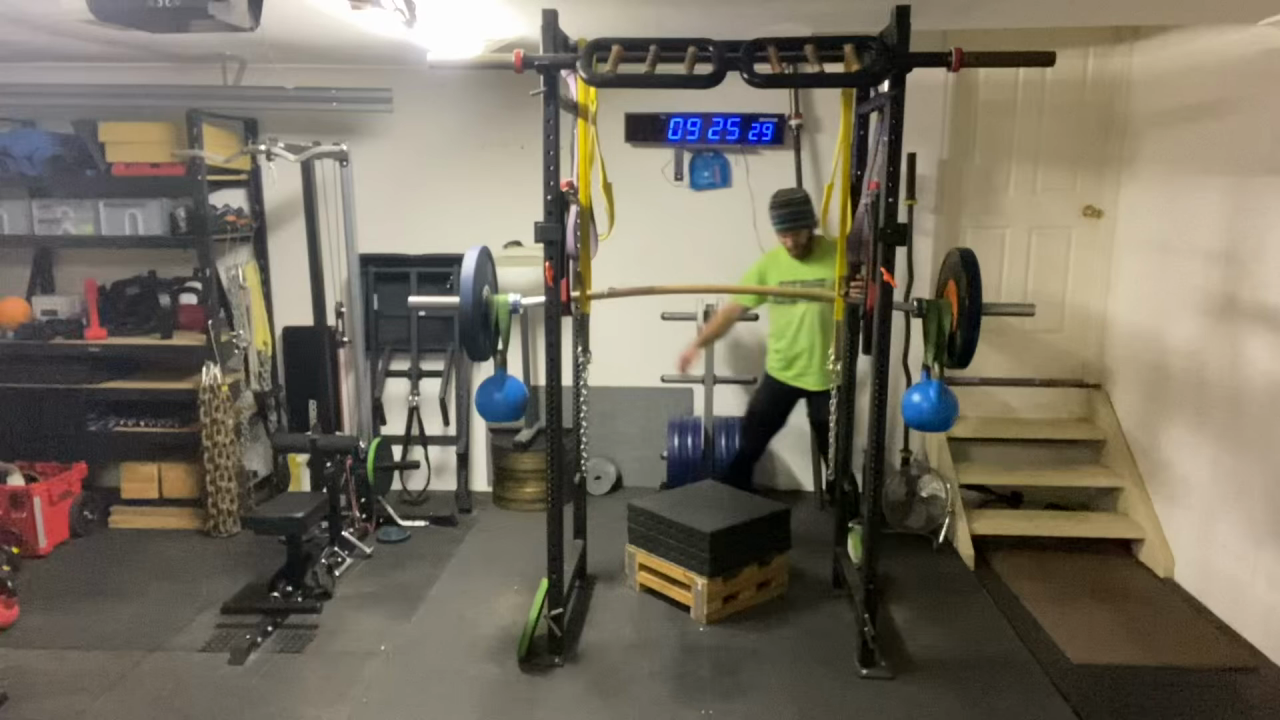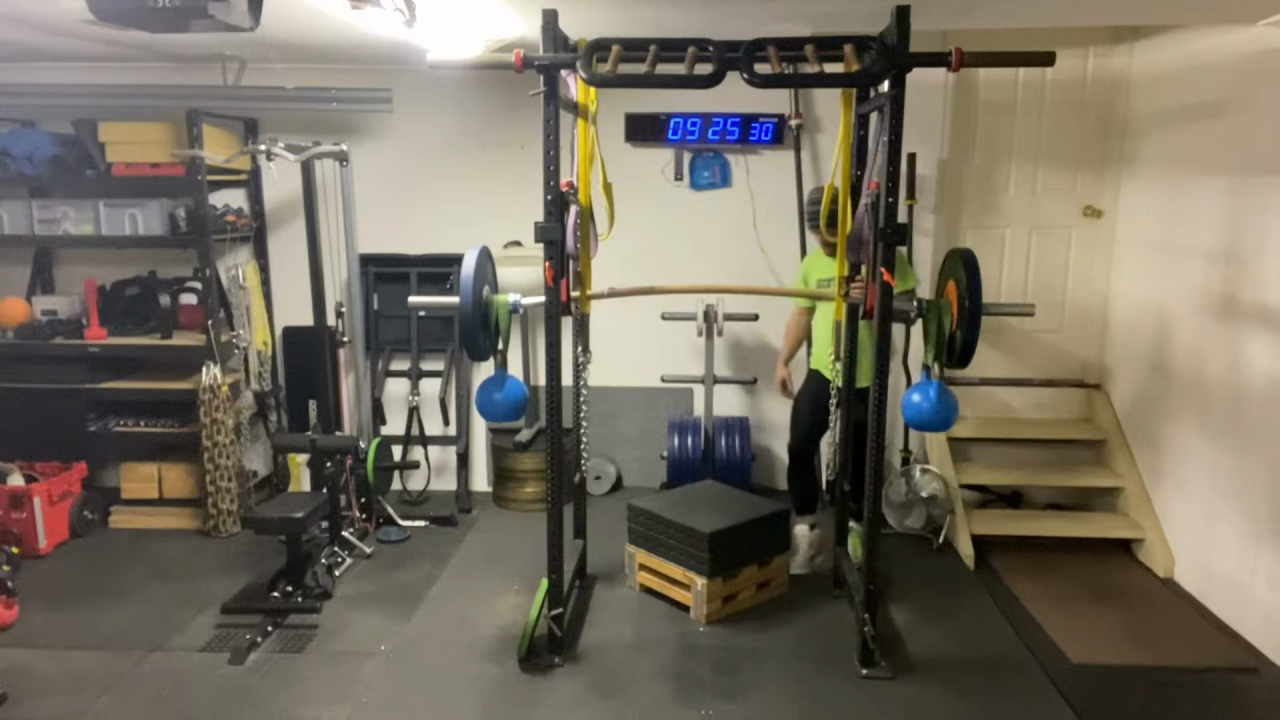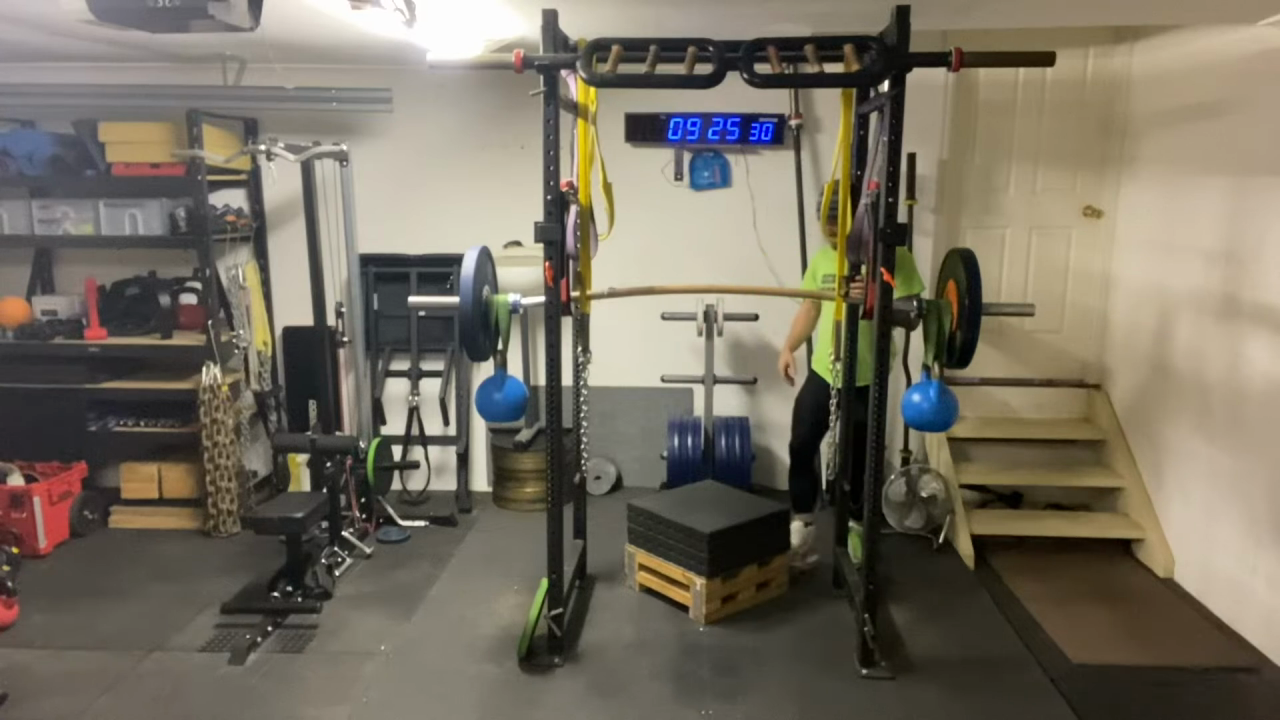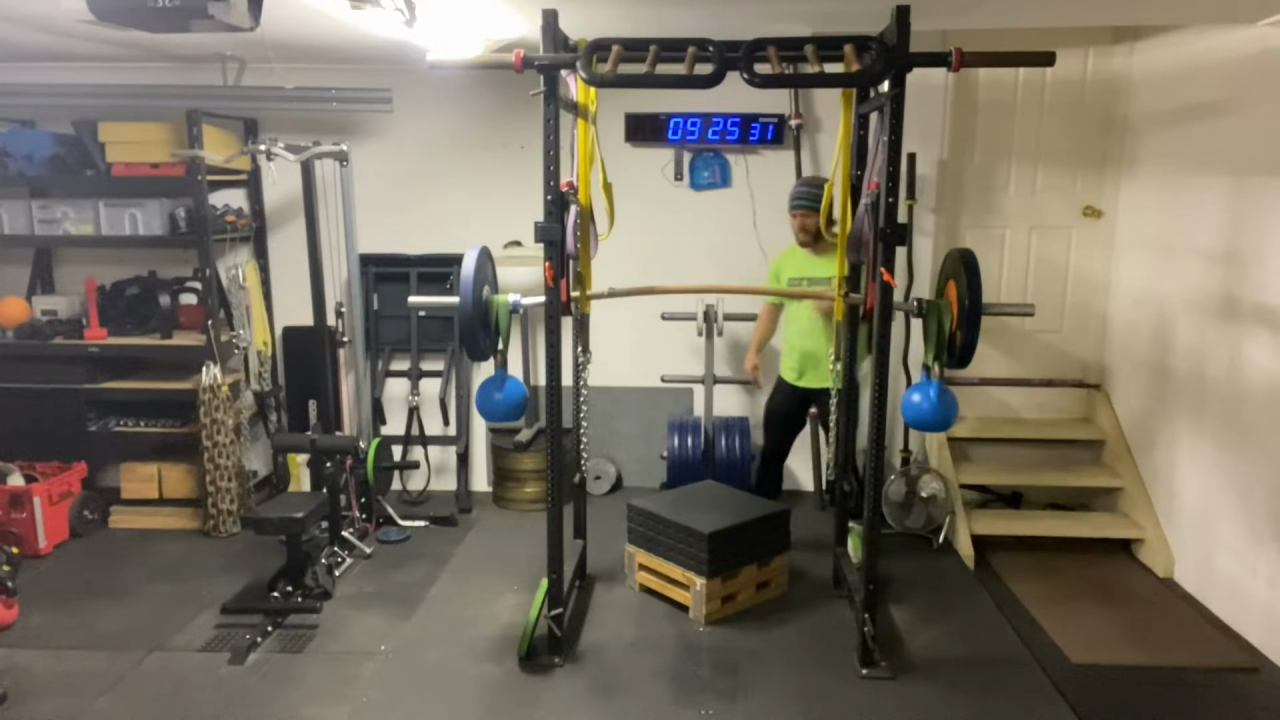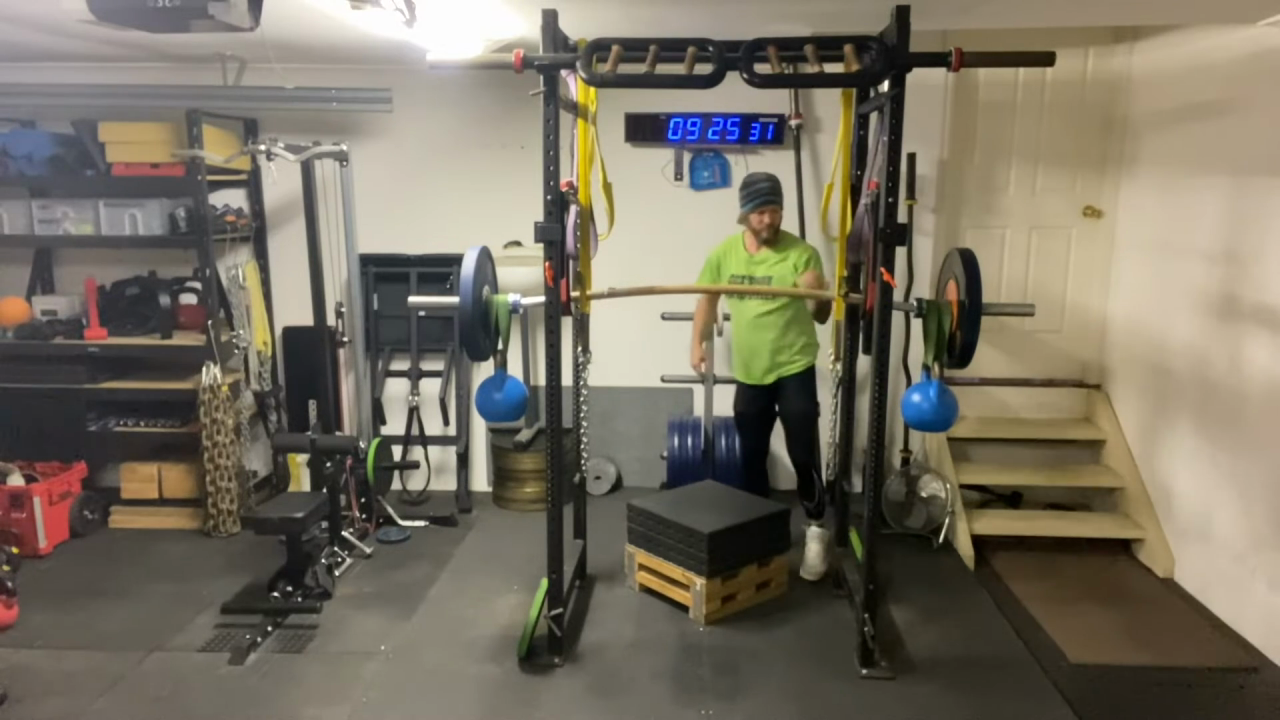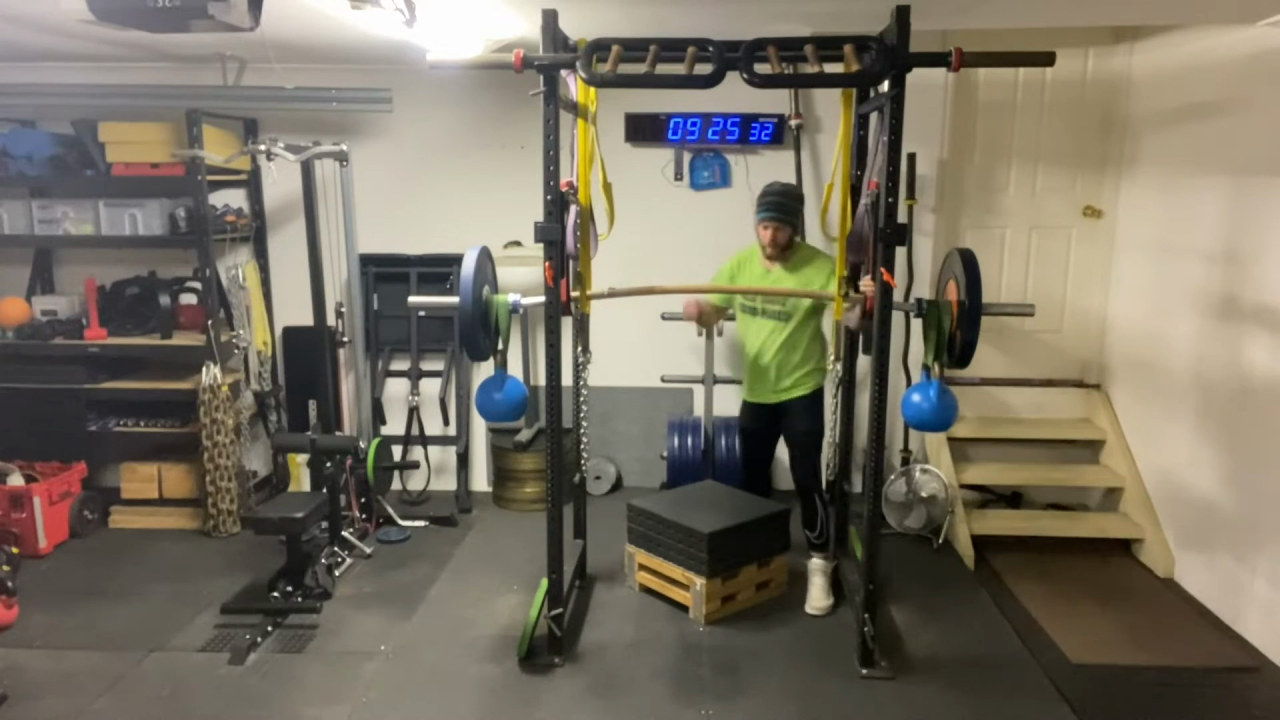
dt=0.5s
person 1, frame 1
right shoulder: (769, 263)
right elbow: (734, 309)
right wrist: (698, 344)
left hip: (827, 378)
right hip: (781, 376)
right knee: (747, 452)
person 1, frame 2
right shoulder: (813, 262)
right elbow: (802, 314)
right wrist: (783, 361)
left hip: (867, 378)
right hip: (821, 372)
left knee: (857, 460)
right knee: (799, 449)
left ankle: (856, 528)
right ankle: (806, 530)
person 1, frame 3
left shoulder: (891, 253)
right shoulder: (823, 257)
right wrist: (788, 348)
left hip: (866, 379)
right hip: (822, 372)
left knee: (857, 461)
right knee: (800, 448)
left ankle: (856, 527)
right ankle: (803, 530)
person 1, frame 4
right shoulder: (784, 257)
right elbow: (773, 307)
right wrist: (755, 349)
left hip: (837, 379)
right hip: (791, 375)
right knee: (771, 456)
person 1, frame 5
left shoulder: (802, 253)
right shoulder: (724, 253)
left elbow: (820, 314)
right elbow: (708, 298)
left wrist: (819, 296)
right wrist: (698, 342)
left hip: (794, 369)
right hip: (749, 372)
left knee: (803, 456)
right knee: (752, 459)
left ankle: (816, 533)
person 1, frame 6
left shoulder: (821, 267)
right shoulder: (739, 264)
right elbow: (714, 307)
left wrist: (867, 297)
right wrist: (699, 311)
left hip: (801, 390)
right hip: (756, 388)
left knee: (807, 481)
right knee: (753, 475)
left ankle: (820, 565)
